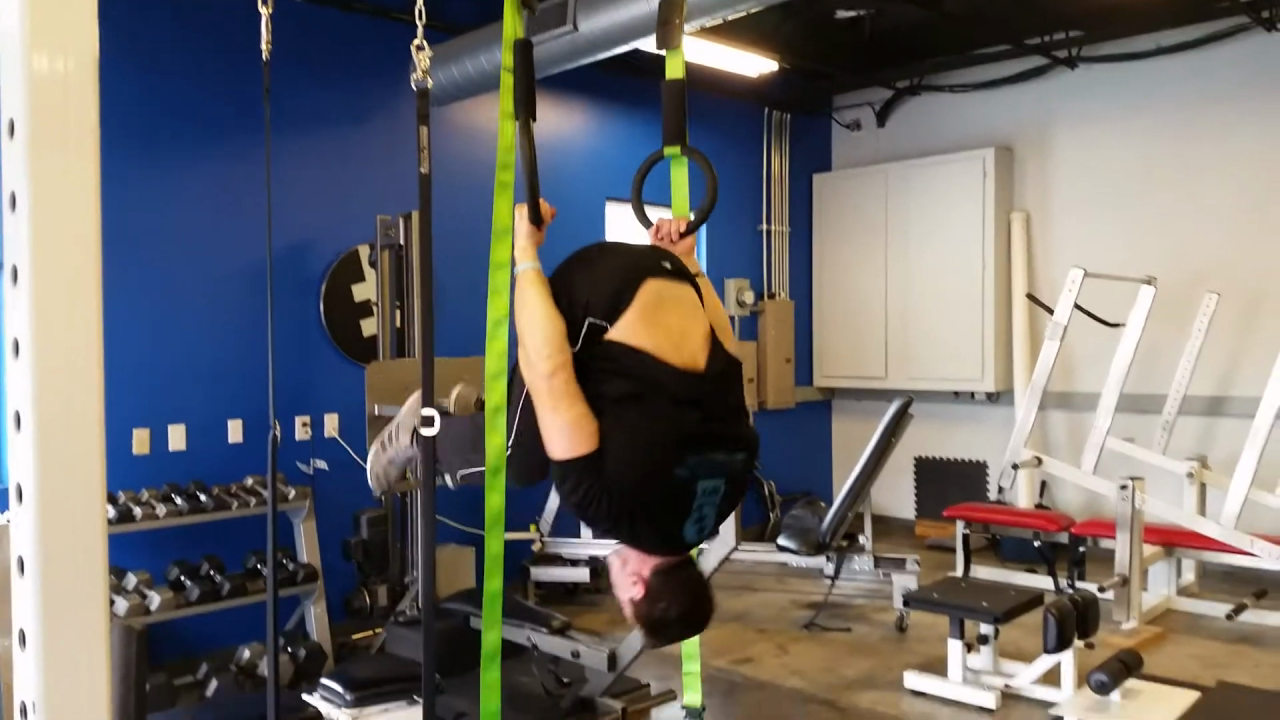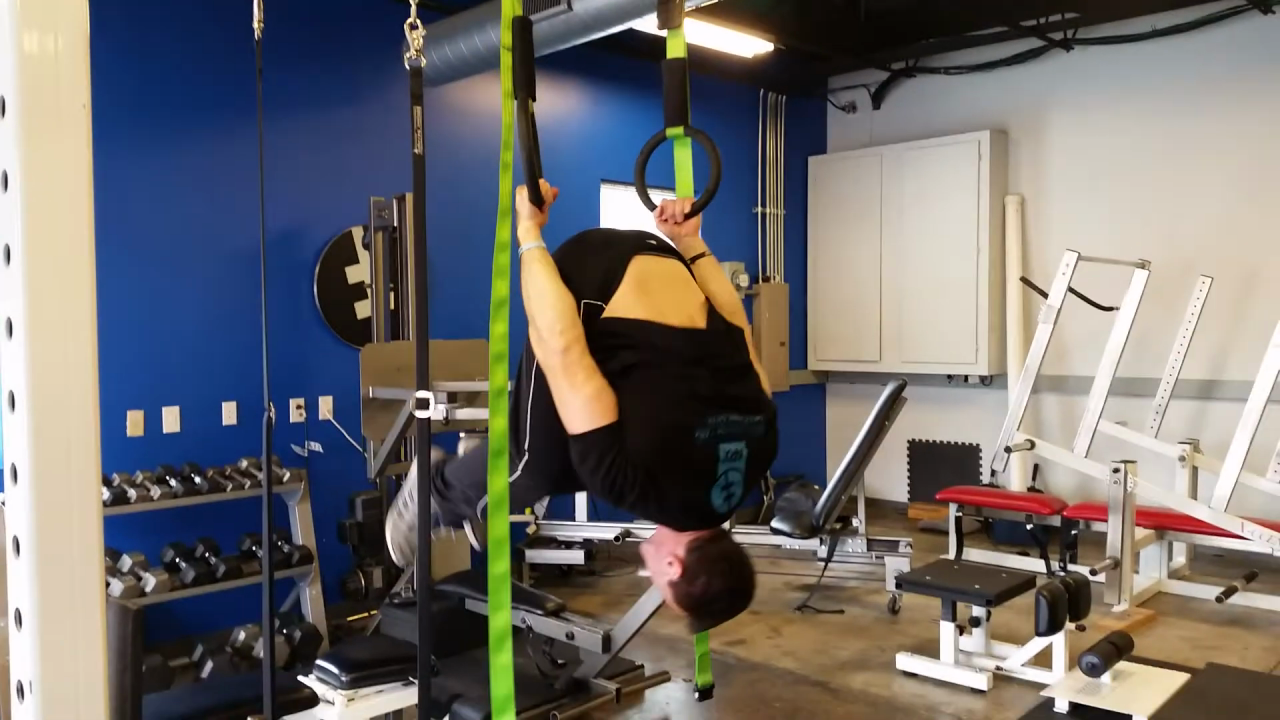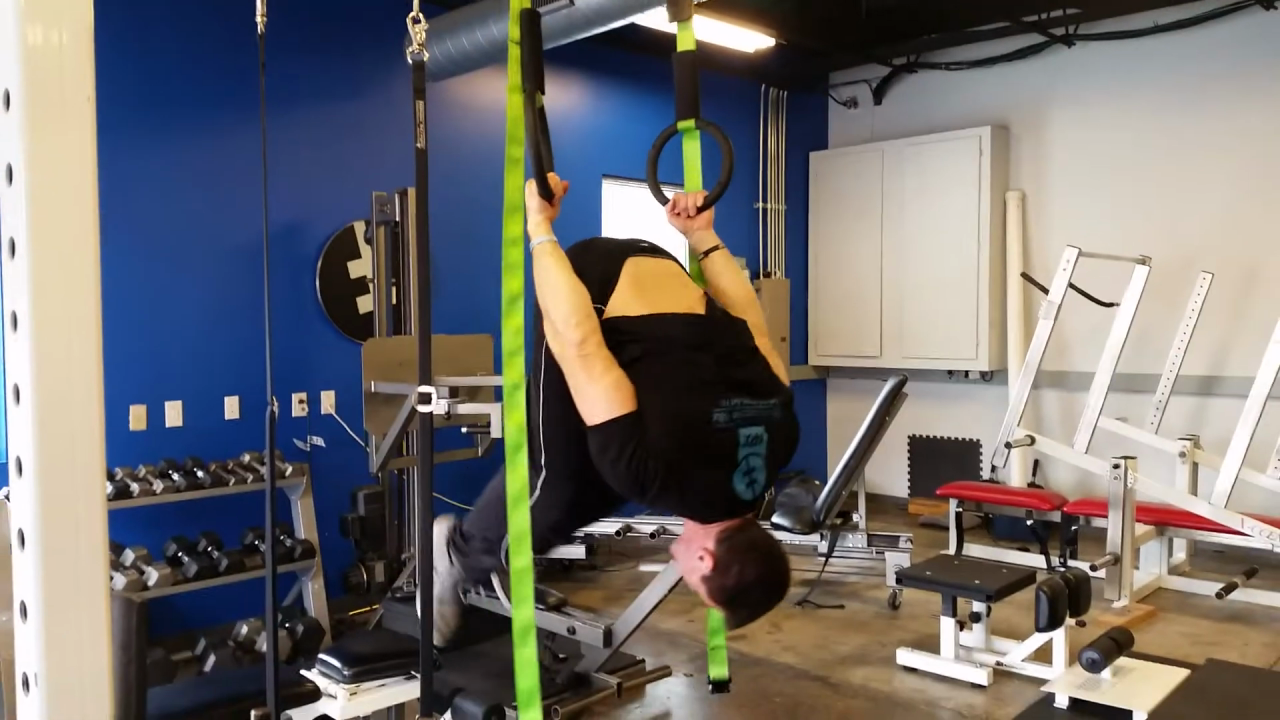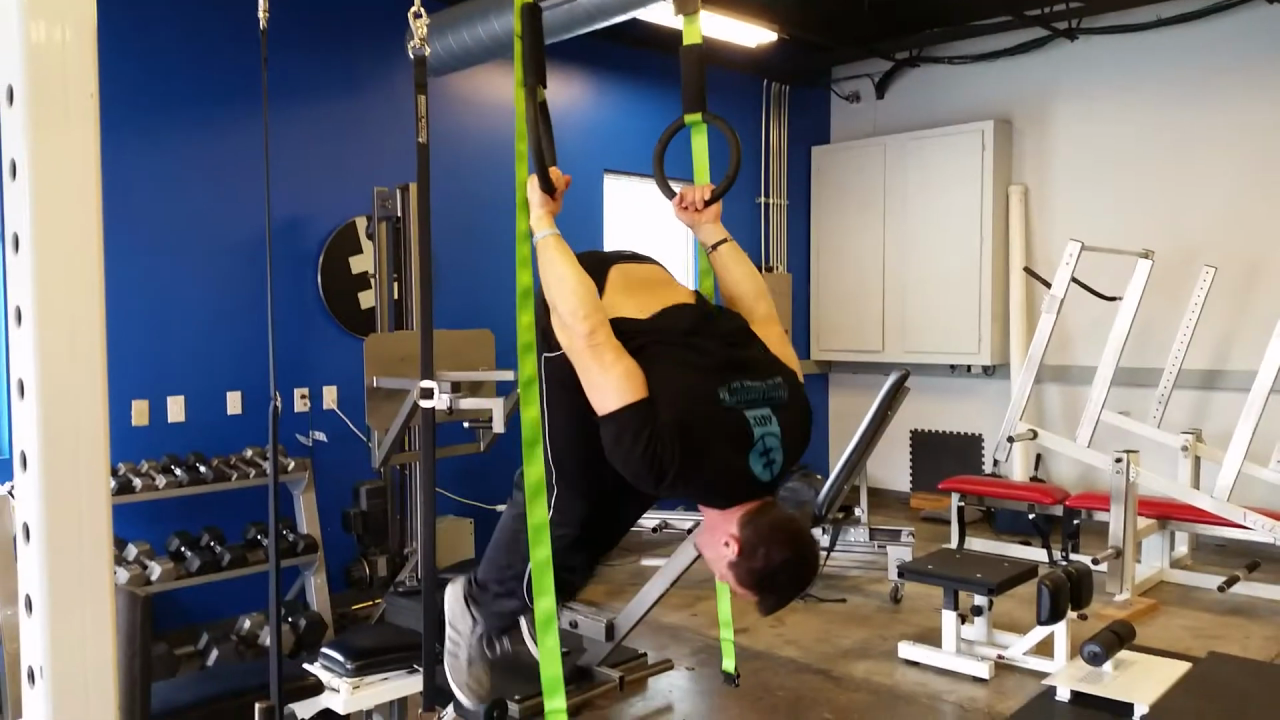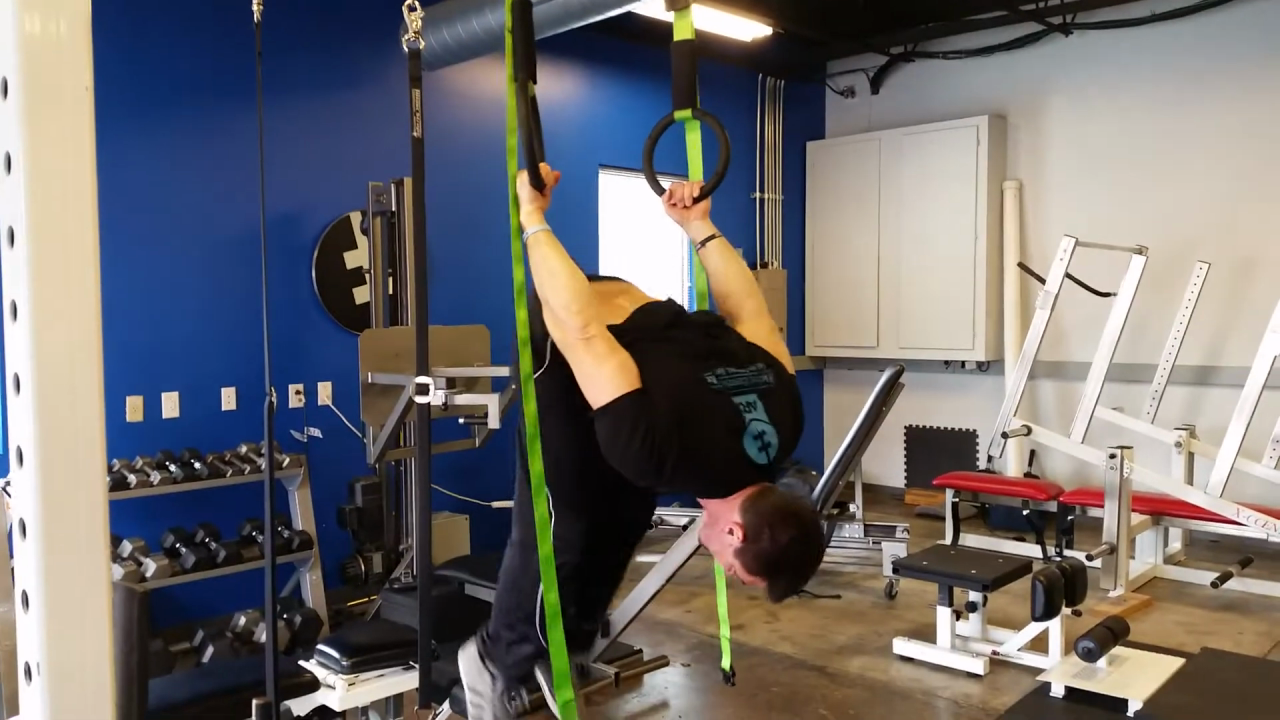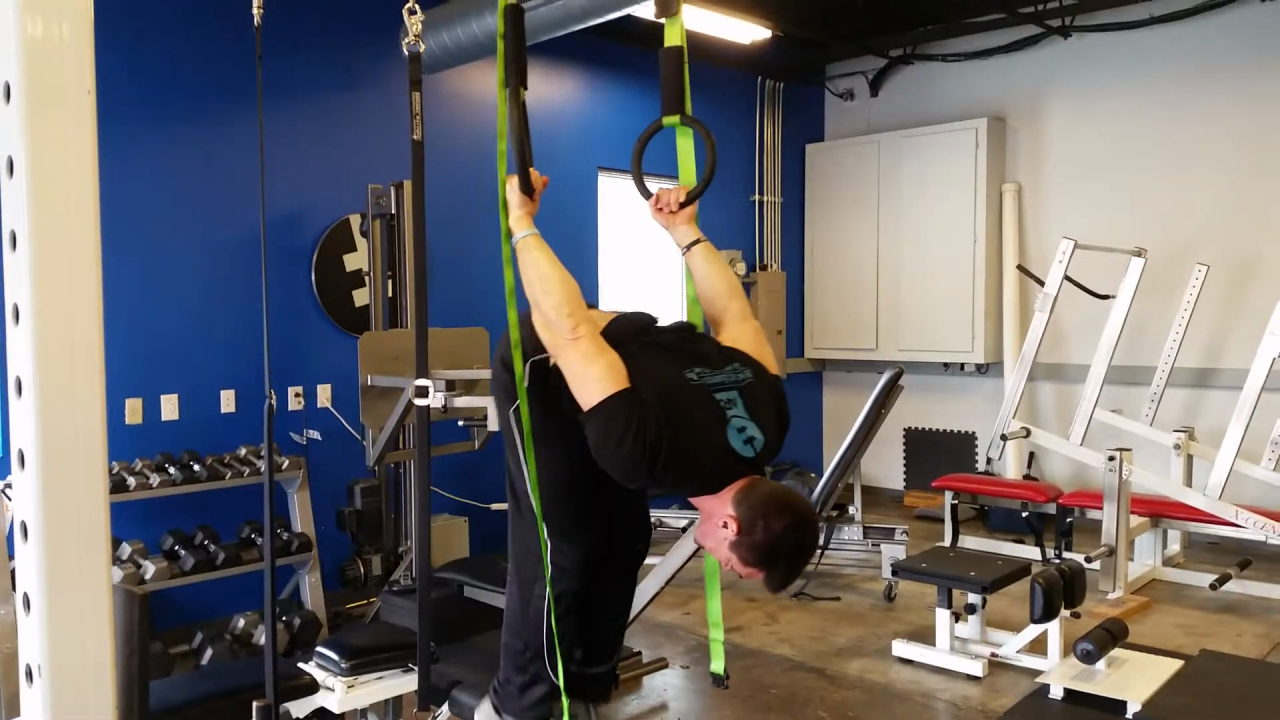
dt=0.2s
person 1, frame 1
right shoulder: (610, 497)
right elbow: (550, 375)
left wrist: (686, 263)
right wrist: (526, 252)
right knee: (520, 454)
right ankle: (423, 433)
person 1, frame 2
left shoulder: (753, 451)
right shoulder: (631, 476)
left elbow: (737, 331)
right elbow: (563, 353)
left wrist: (691, 244)
right wrist: (530, 233)
left knee: (569, 468)
right knee: (536, 465)
right ankle: (436, 491)
person 1, frame 3
left shoulder: (775, 441)
right shoulder: (653, 471)
left elbow: (750, 322)
right elbow: (580, 348)
left wrist: (703, 239)
right wrist: (540, 227)
right hip: (599, 288)
left knee: (605, 487)
right knee: (556, 481)
left ankle: (493, 560)
right ankle: (460, 553)
person 1, frame 4
left shoulder: (788, 427)
right shoulder: (667, 457)
left elbow: (763, 318)
right elbow: (588, 337)
left wrist: (711, 231)
right wrist: (542, 222)
right hip: (588, 307)
left knee: (625, 496)
right knee: (567, 498)
left ankle: (534, 600)
right ankle: (477, 608)
person 1, frame 5
left shoulder: (780, 421)
right shoulder: (662, 445)
left elbow: (752, 316)
right elbow: (580, 333)
left wrist: (699, 228)
right wrist: (533, 218)
left hip: (634, 321)
right hip: (559, 339)
left knee: (627, 516)
right knee: (565, 522)
left ankle: (561, 647)
right ankle: (496, 663)
person 1, frame 6
left shoulder: (766, 421)
right shoulder: (651, 446)
left elbow: (734, 319)
right elbow: (567, 334)
left wrist: (685, 232)
right wrist: (522, 224)
left hip: (612, 340)
right hip: (541, 365)
left knee: (623, 543)
right knee: (561, 551)
